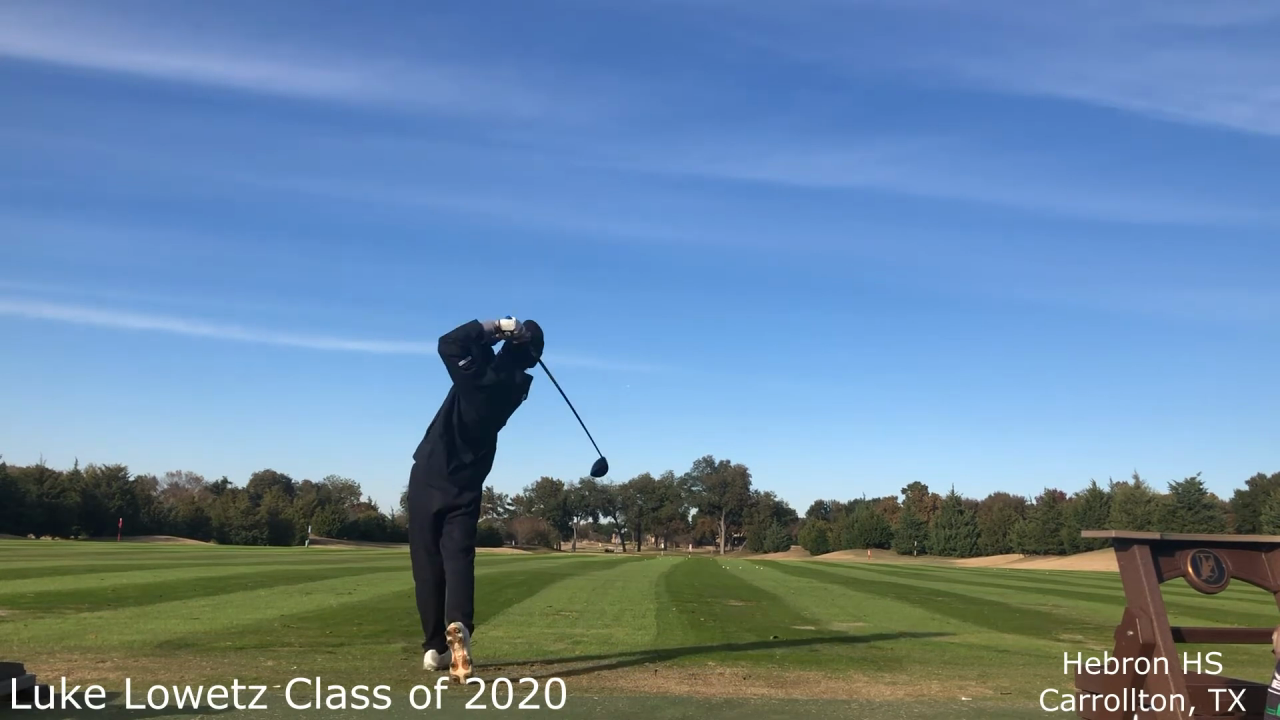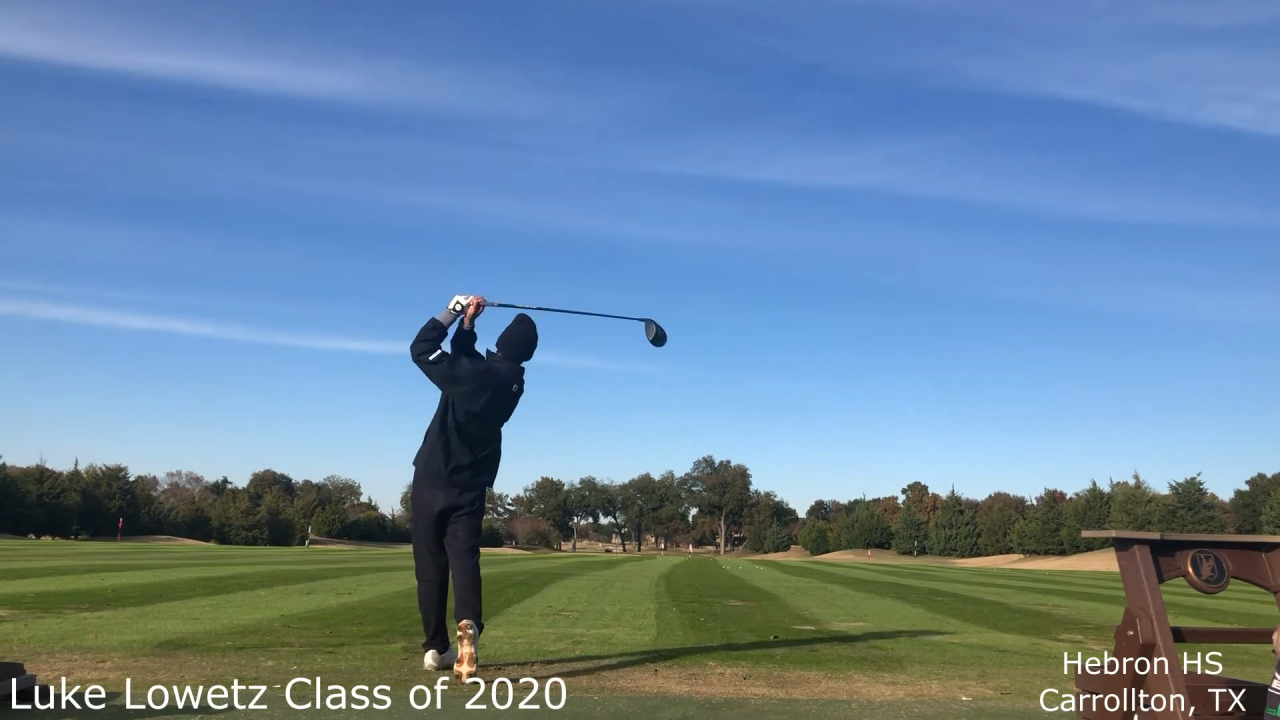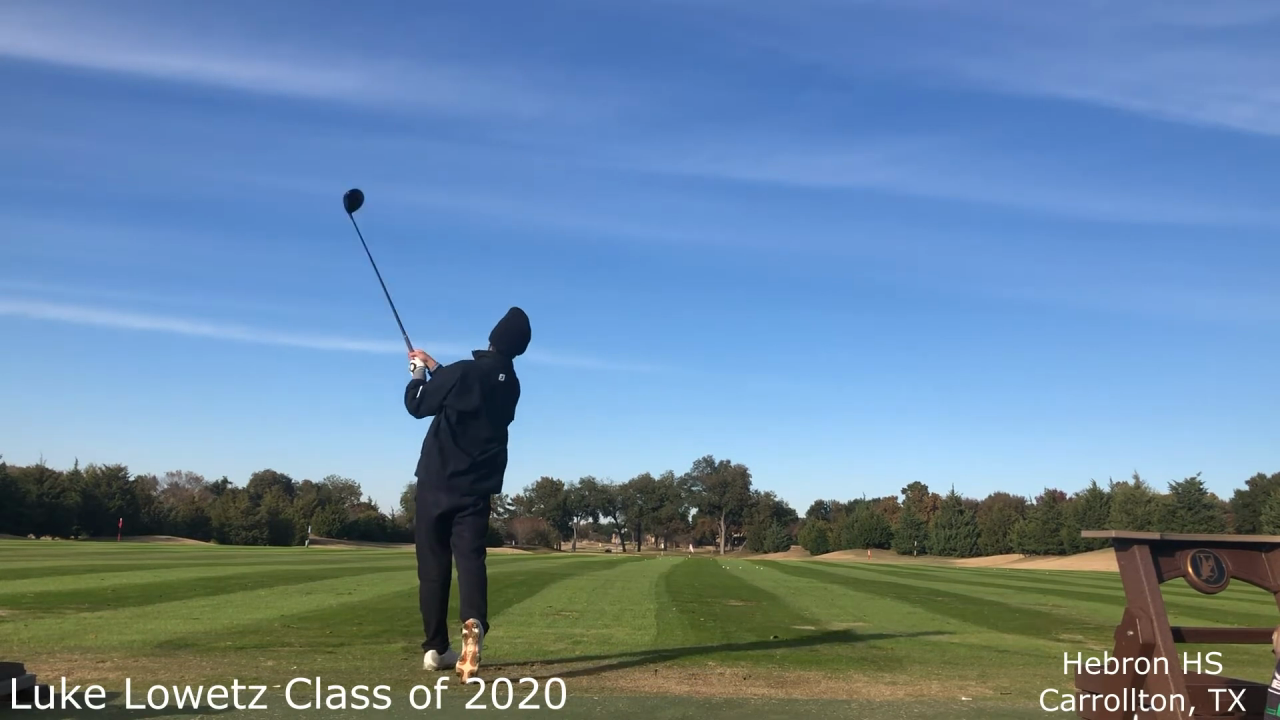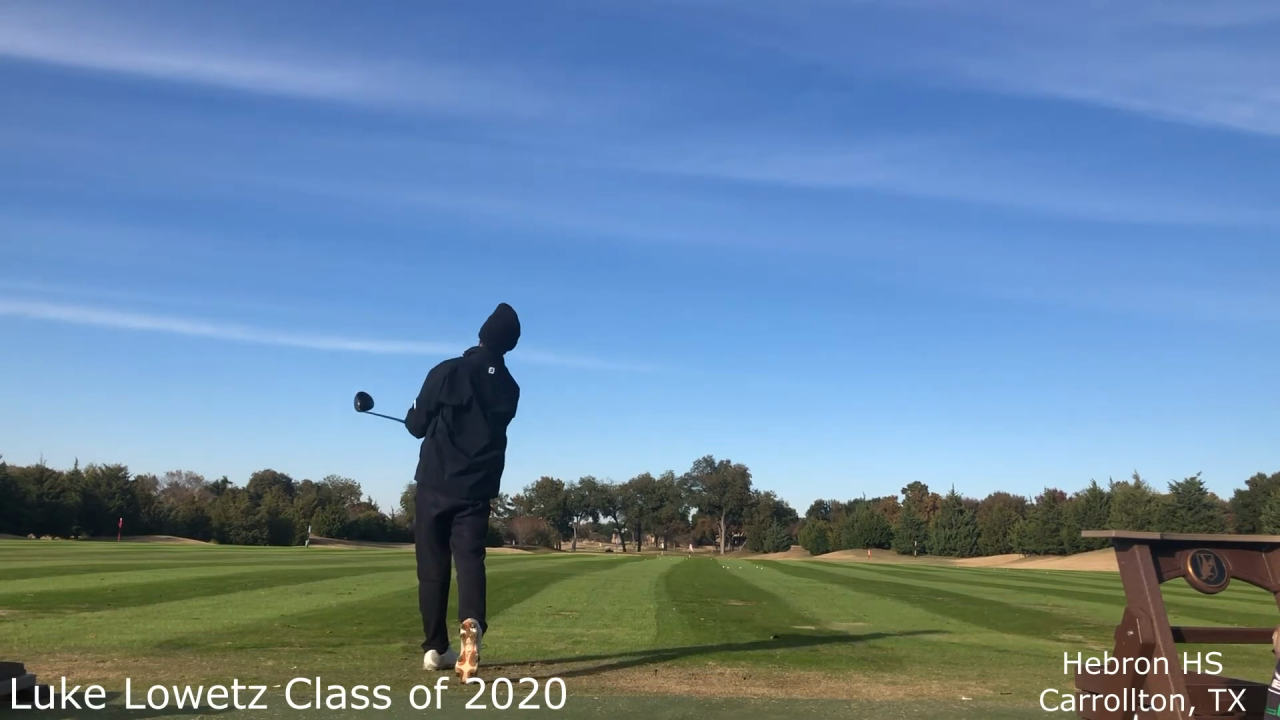
dt=0.3s
person 1, frame 1
left shoulder: (483, 381)
right shoulder: (514, 388)
left elbow: (450, 344)
right elbow: (477, 351)
left wrist: (497, 327)
right wrist: (501, 333)
left hip: (428, 481)
right hip: (465, 490)
left knee: (428, 567)
right knee: (458, 561)
left ankle: (435, 647)
right ankle: (459, 625)
person 1, frame 2
left shoulder: (470, 374)
right shoulder: (513, 386)
left elbow: (421, 348)
left wrist: (456, 309)
right wrist: (469, 323)
left hip: (431, 483)
right hip: (470, 490)
left knee: (430, 566)
right knee: (465, 558)
left ankle: (436, 647)
right ankle: (468, 623)
person 1, frame 3
left shoulder: (458, 374)
right shoulder: (510, 386)
left elbow: (416, 405)
left wrist: (419, 371)
right wrist: (435, 369)
left hip: (435, 484)
right hip: (477, 490)
left knee: (433, 568)
right knee: (471, 560)
left ankle: (436, 648)
right ankle: (473, 624)
person 1, frame 4
left shoulder: (447, 372)
right shoulder: (510, 388)
left elbow: (416, 426)
left wrist: (419, 412)
left hip: (434, 485)
right hip: (477, 489)
left knee: (433, 567)
right knee: (470, 560)
left ankle: (436, 648)
right ankle: (472, 623)
